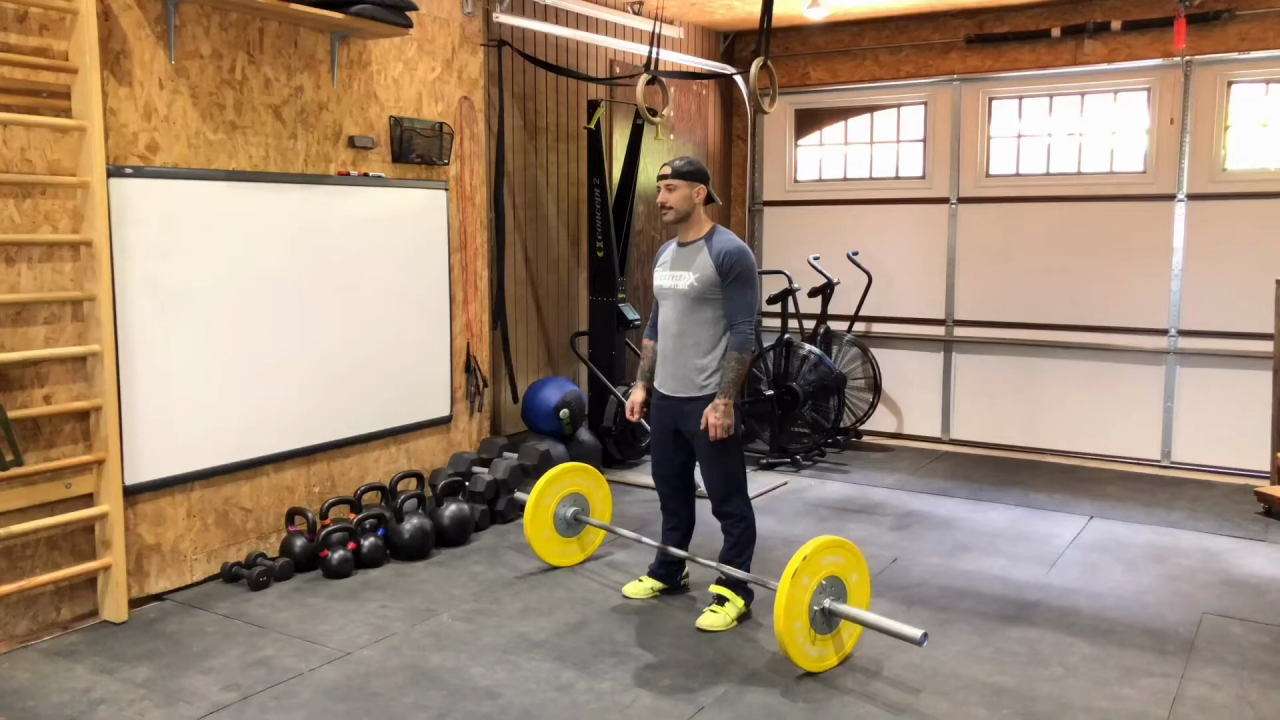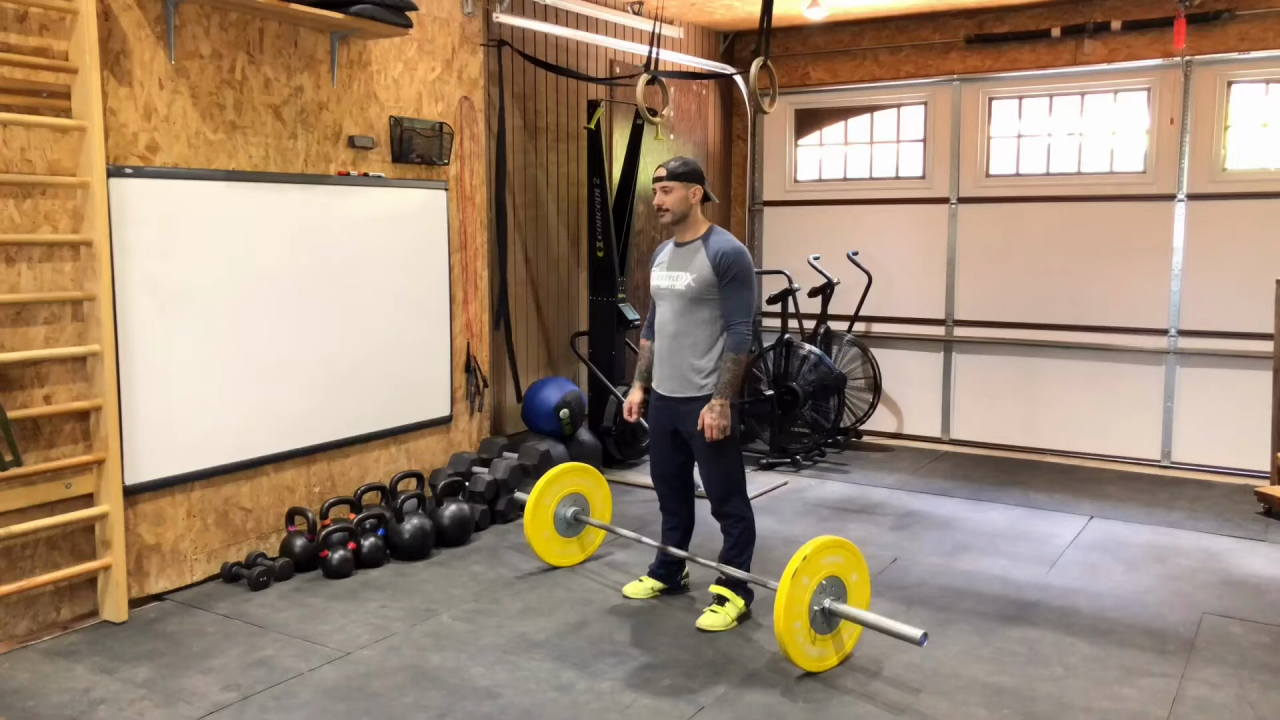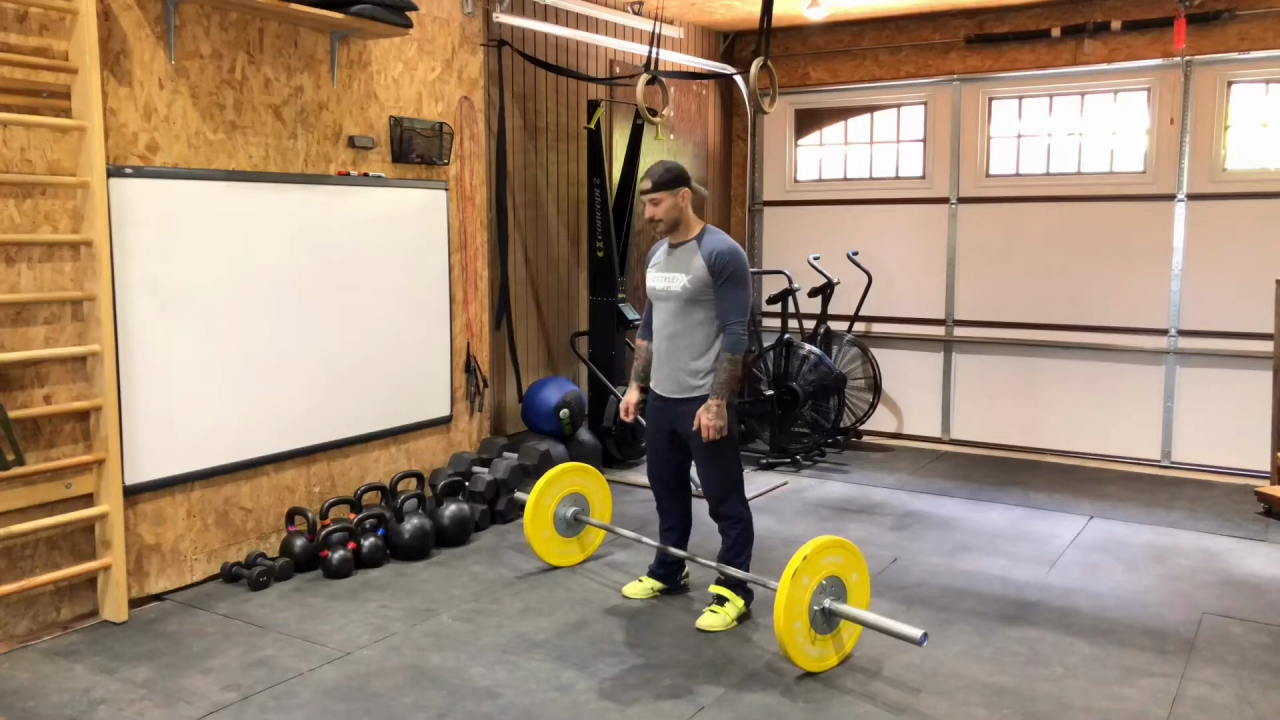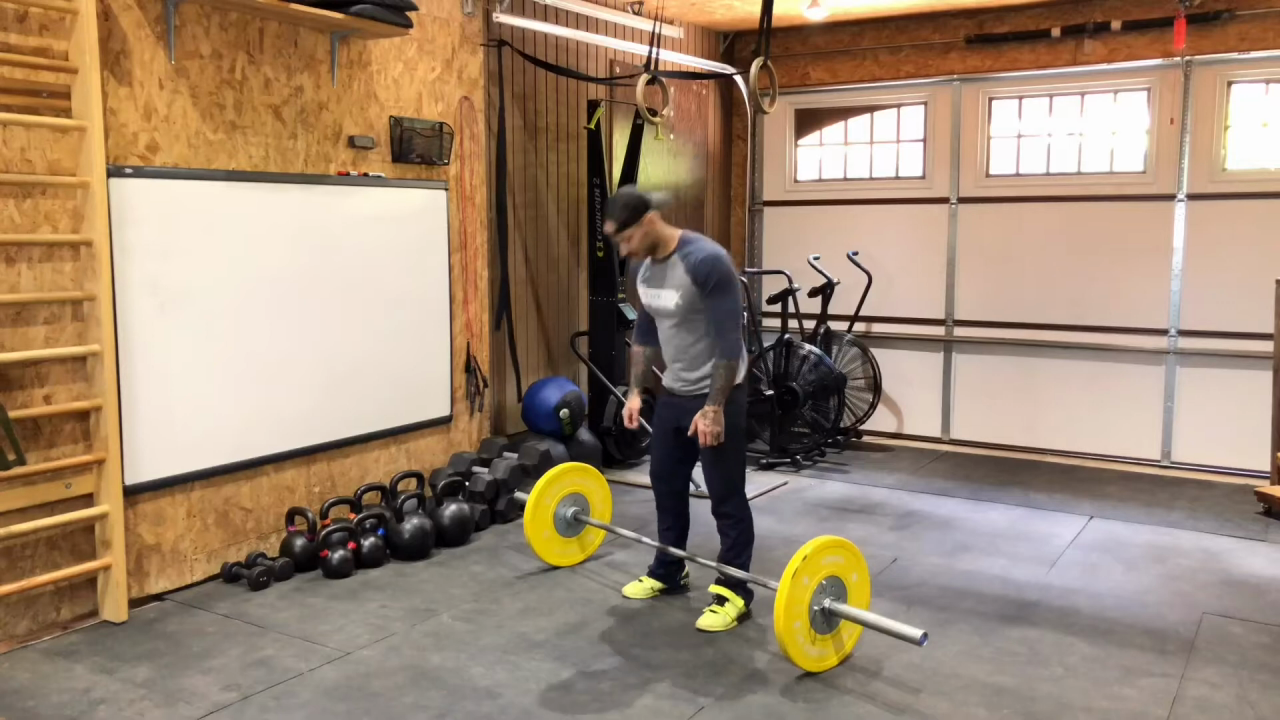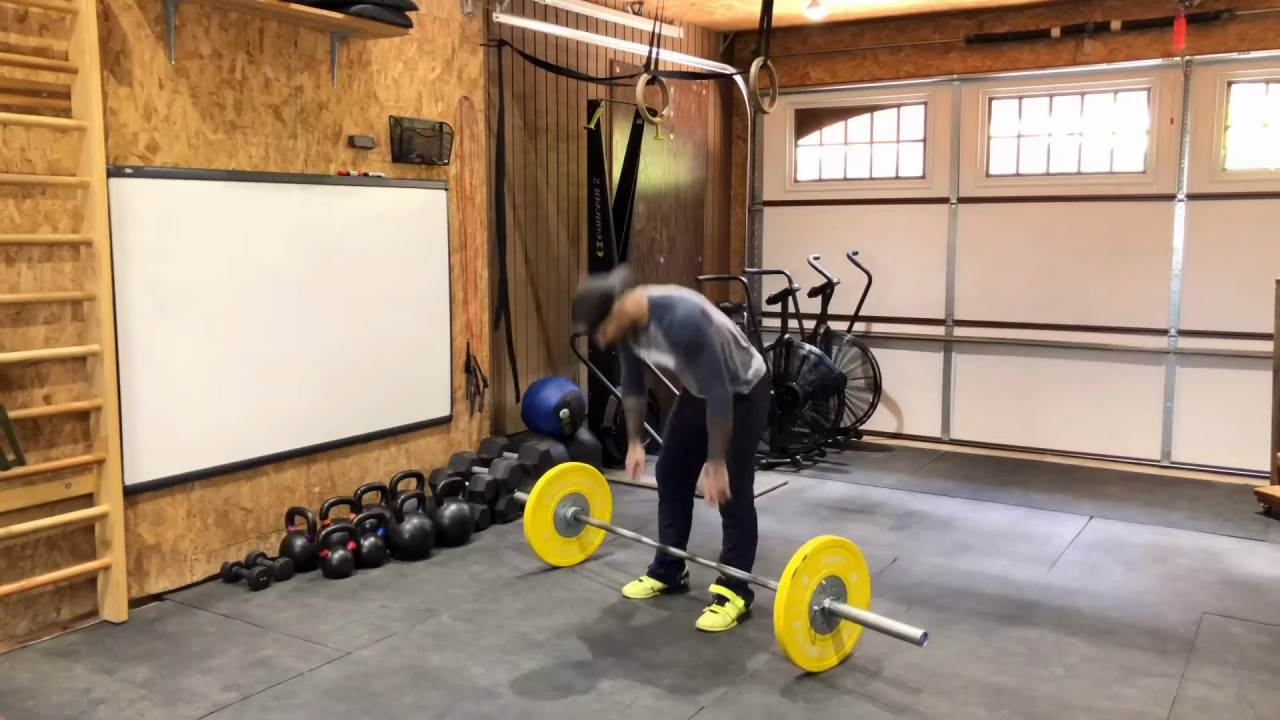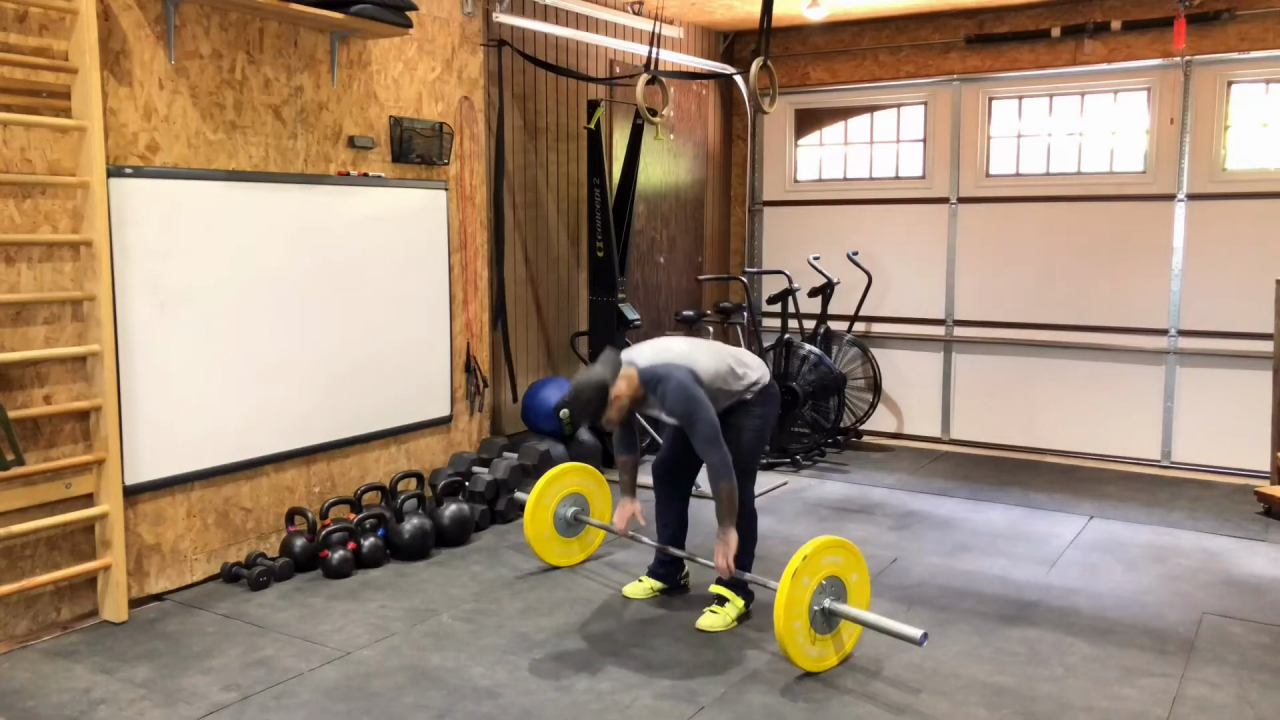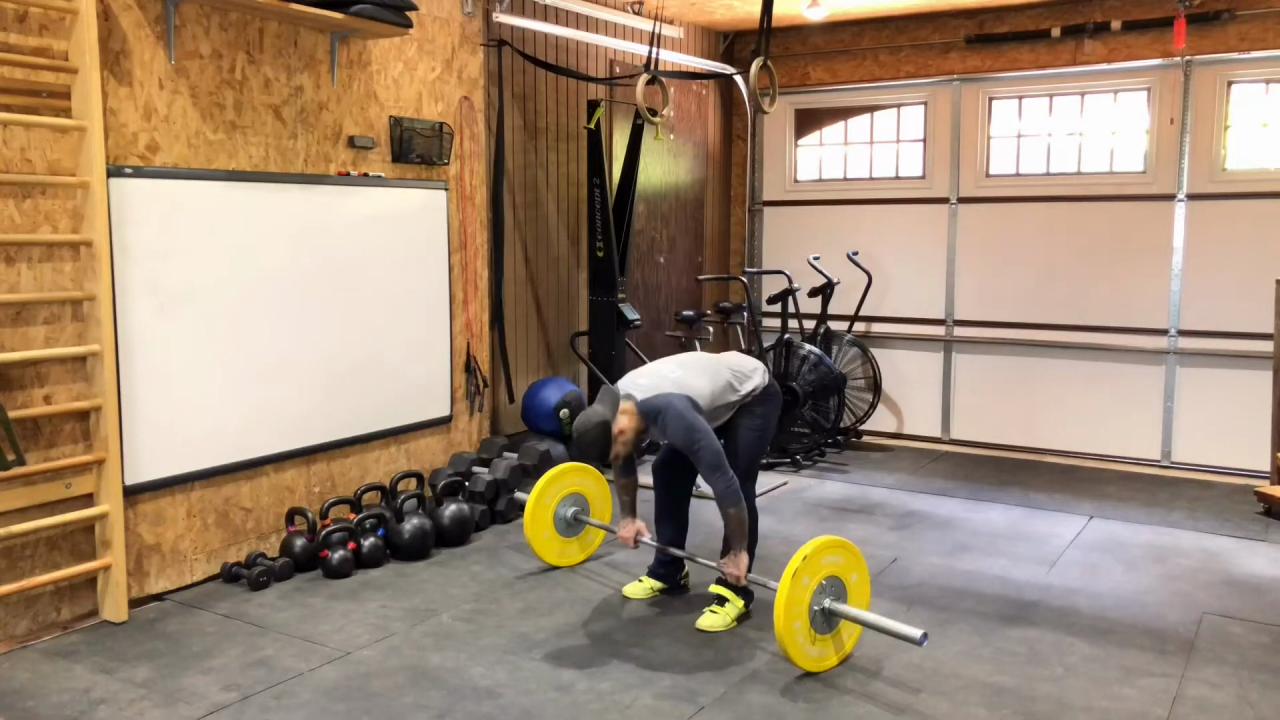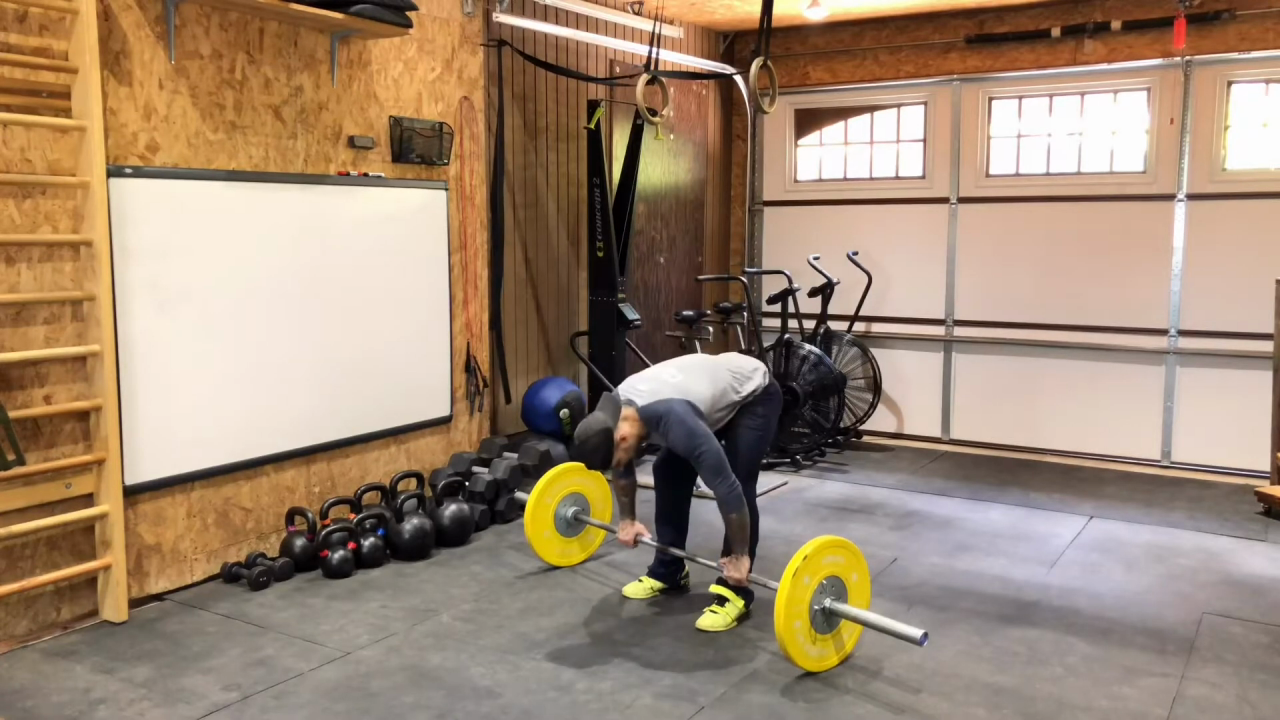
dt=0.2s
person 1, frame 1
left shoulder: (729, 253)
right shoulder: (665, 254)
left elbow: (742, 334)
left wrist: (725, 401)
right wrist: (642, 385)
left hip: (708, 401)
right hip: (667, 397)
left knee: (727, 499)
right knee: (671, 491)
left ankle: (734, 592)
right ankle: (668, 572)
person 1, frame 2
left shoulder: (726, 253)
right shoulder: (661, 254)
left elbow: (739, 335)
left wrist: (721, 401)
right wrist: (640, 385)
left hip: (706, 402)
right hip: (664, 398)
left knee: (726, 499)
right knee: (670, 492)
left ankle: (735, 592)
right ankle: (669, 572)
person 1, frame 3
left shoulder: (721, 253)
right shoulder: (657, 255)
left elbow: (735, 334)
left wrist: (718, 401)
right wrist: (636, 385)
left hip: (704, 401)
right hip: (662, 398)
left knee: (724, 499)
right knee: (667, 489)
left ankle: (734, 592)
right ankle: (668, 572)
person 1, frame 4
left shoulder: (705, 260)
right shoulder: (644, 266)
left elbow: (729, 340)
right elbow: (643, 332)
left wrist: (715, 407)
right wrist: (635, 391)
left hip: (717, 395)
right hip: (674, 392)
left knee: (726, 495)
right knee: (666, 482)
left ankle: (734, 592)
right ankle: (667, 573)
person 1, frame 5
left shoulder: (682, 319)
right shoulder: (628, 324)
left elbow: (719, 394)
right elbow: (632, 383)
left wrist: (716, 464)
right wrist: (635, 442)
left hip: (743, 391)
right hip: (697, 393)
left knee: (732, 492)
right knee: (669, 474)
left ankle: (734, 592)
right ankle: (667, 572)
person 1, frame 6
left shoulder: (674, 388)
right shoulder: (619, 379)
left elbow: (716, 458)
right elbow: (625, 441)
left wrist: (727, 532)
right wrist: (627, 496)
left hip: (750, 395)
right hip: (709, 399)
left knee: (736, 484)
right knee: (666, 471)
left ankle: (734, 592)
right ankle: (668, 572)
person 1, frame 7
left shoulder: (674, 416)
right shoulder: (615, 408)
left elbow: (723, 482)
right elbow: (624, 467)
left wrist: (738, 552)
right wrist: (628, 517)
left hip: (753, 397)
right hip: (715, 394)
left knee: (737, 485)
right knee: (666, 472)
left ankle: (733, 592)
right ankle: (668, 571)
person 1, frame 8
left shoulder: (675, 421)
right shoulder: (615, 412)
left elbow: (726, 486)
right elbow: (623, 470)
left wrist: (740, 556)
right wrist: (627, 518)
left hip: (754, 396)
right hip: (715, 389)
left knee: (739, 484)
right knee: (668, 473)
left ankle: (734, 591)
right ankle: (668, 571)
